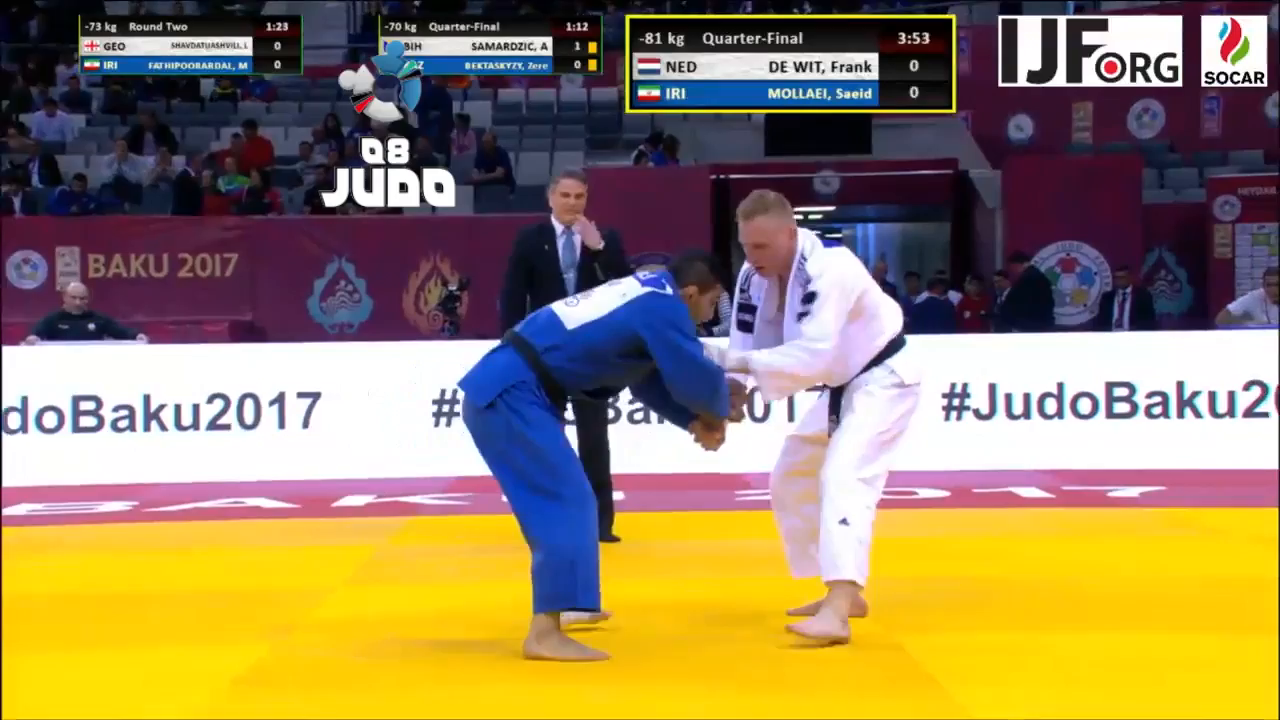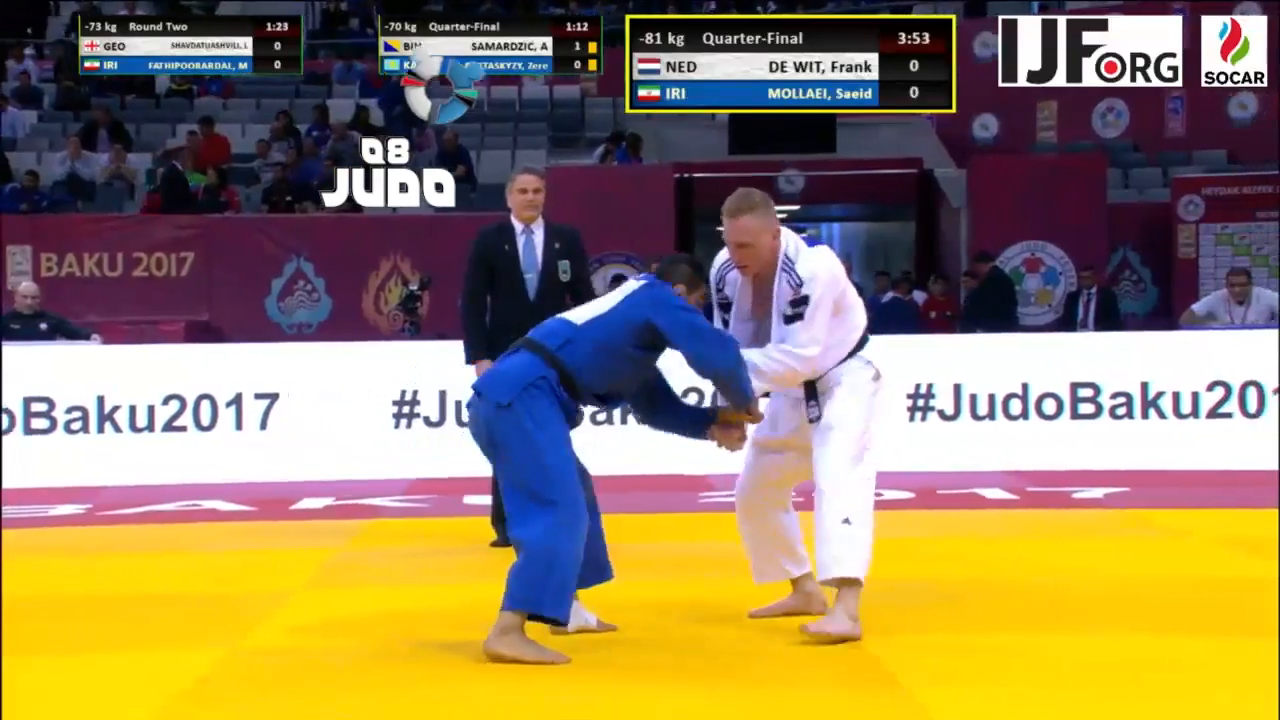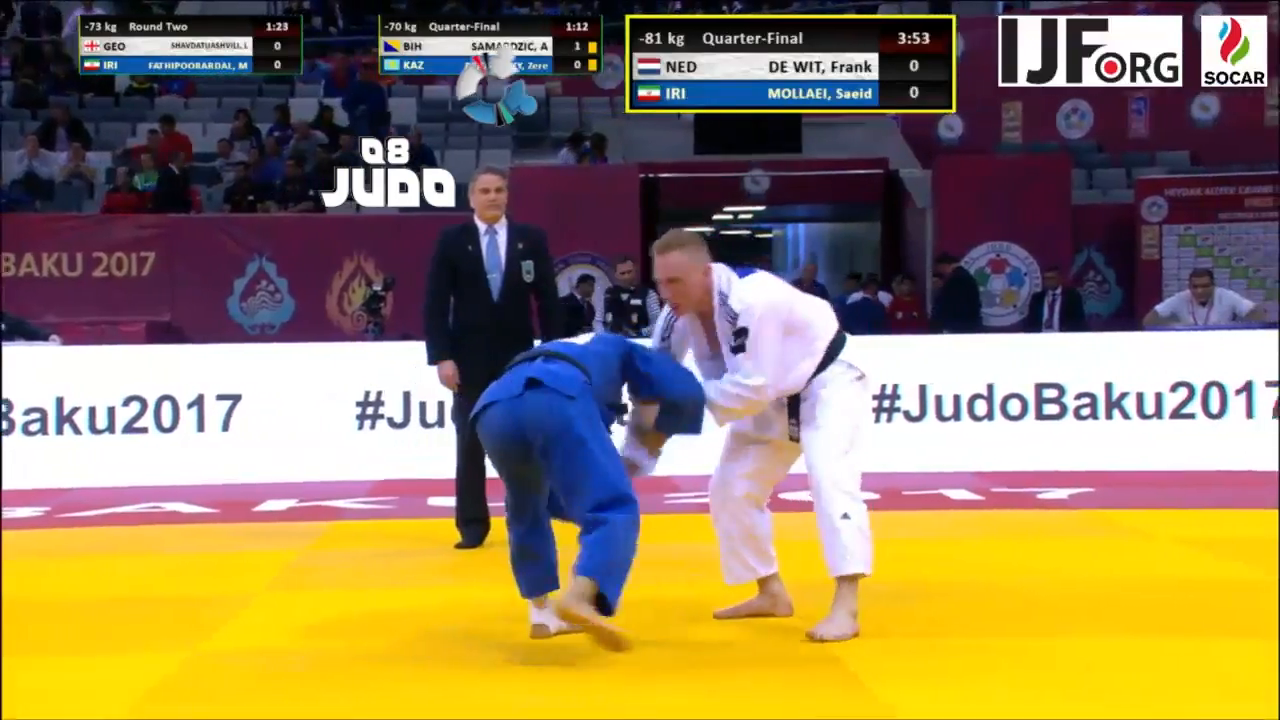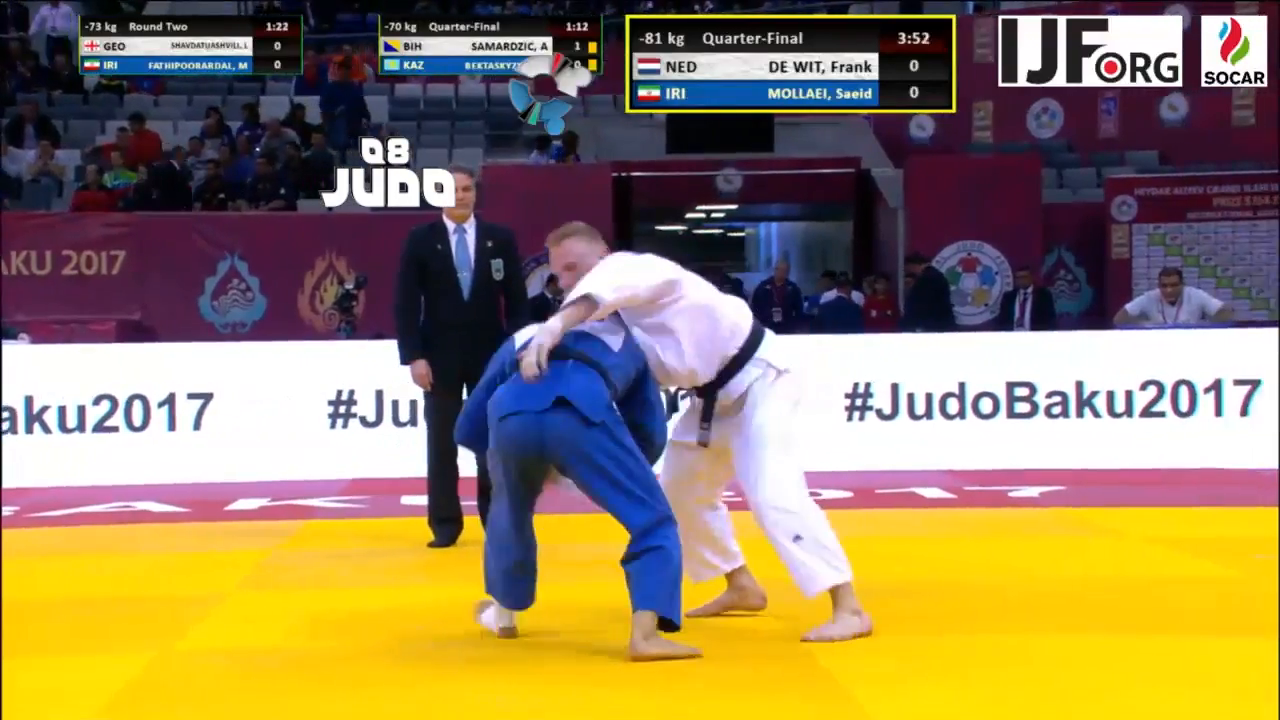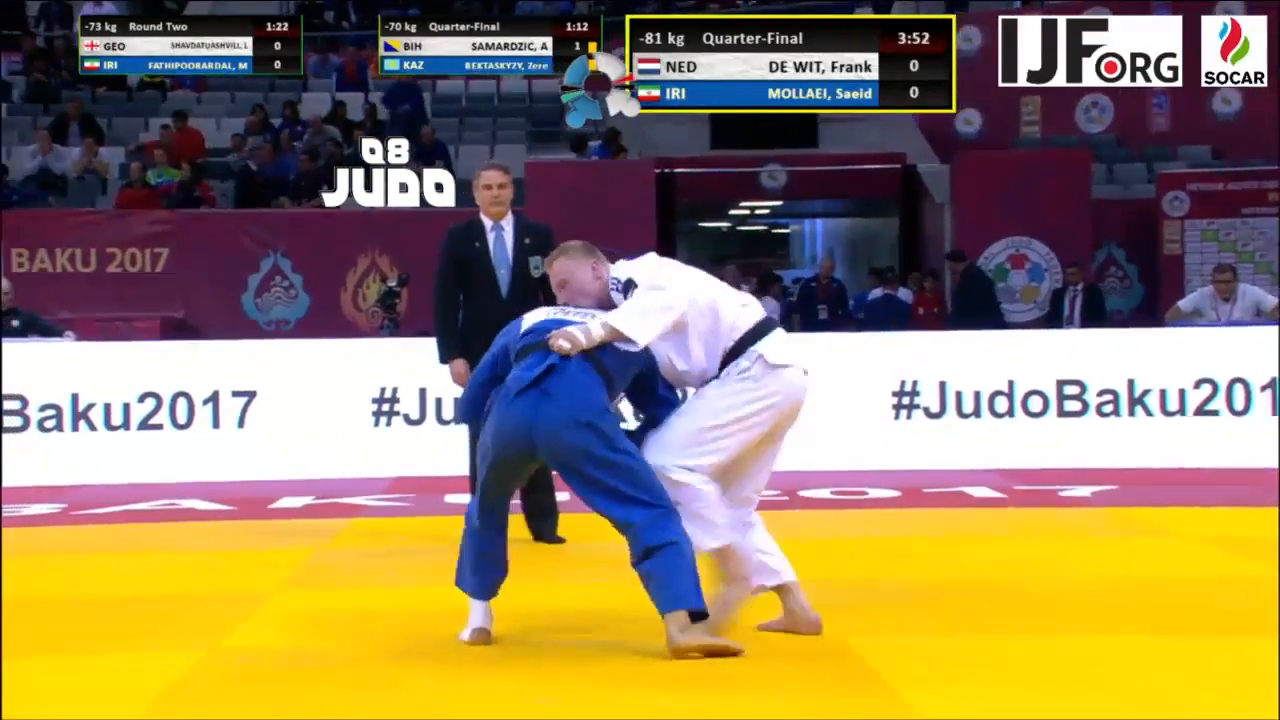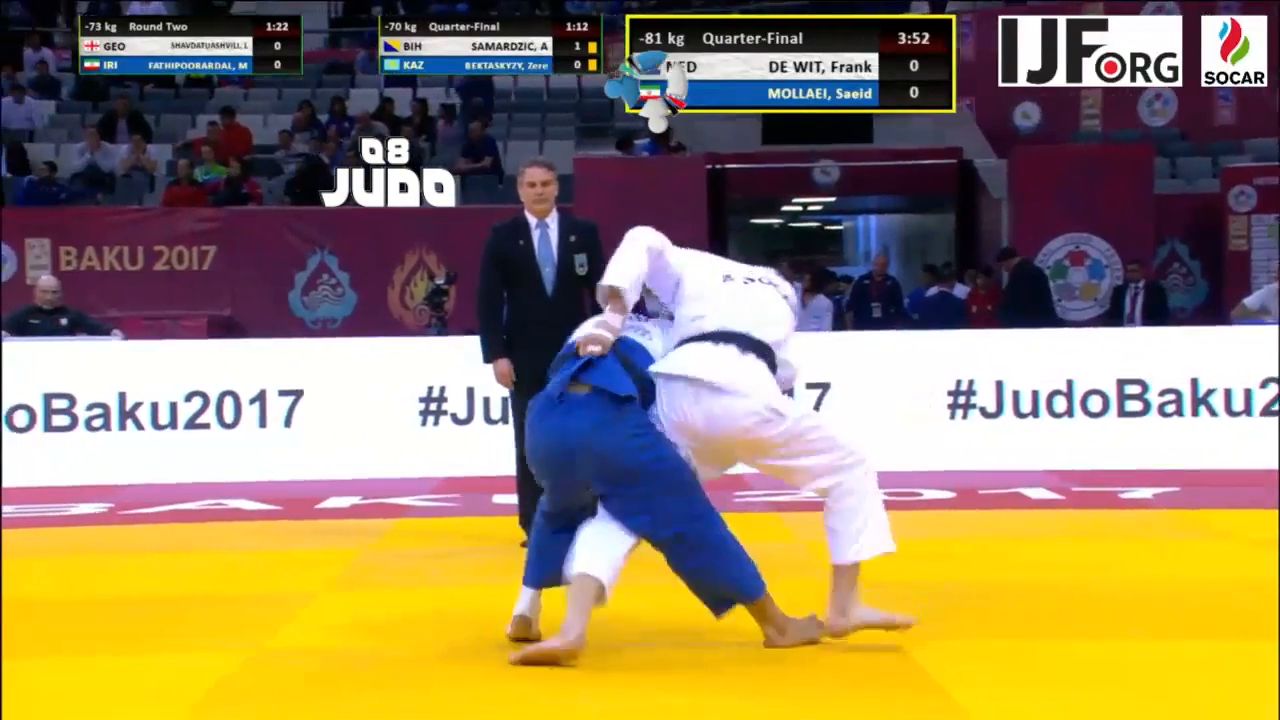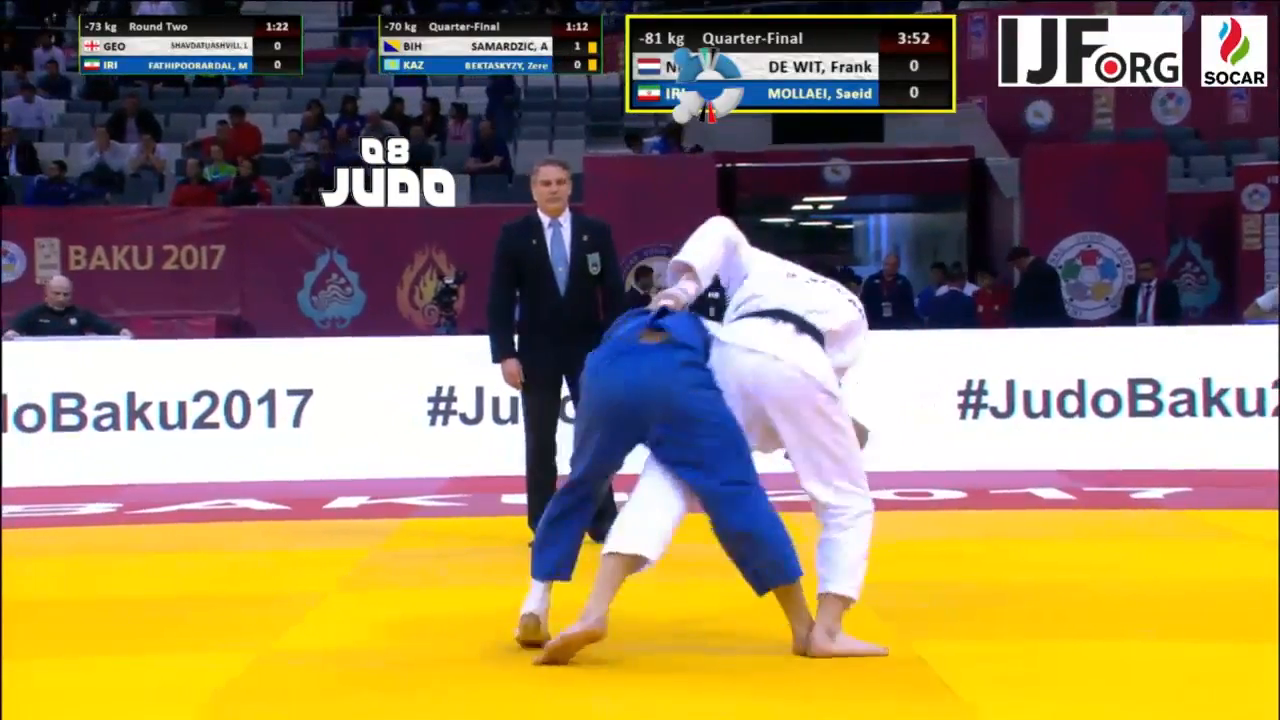
dt=0.3s
person 1, frame 1
left shoulder: (830, 270)
right shoulder: (755, 274)
left elbow: (811, 356)
right elbow: (744, 346)
left wrist: (734, 364)
left hip: (883, 381)
right hip: (843, 387)
left knee: (842, 475)
right knee: (791, 480)
left ankle: (840, 608)
right ankle: (845, 595)
person 1, frame 2
left shoulder: (813, 268)
right shoulder: (726, 270)
left elbow: (798, 356)
right elbow: (735, 344)
left hip: (844, 380)
right hip: (796, 389)
left knee: (837, 478)
right knee: (756, 493)
left ankle: (847, 609)
right ankle: (805, 592)
person 1, frame 3
left shoulder: (747, 299)
right shoulder: (675, 319)
left elbow: (752, 388)
left hip: (831, 381)
right hip: (779, 391)
left knee: (829, 473)
right knee: (733, 487)
left ankle: (846, 605)
right ankle: (771, 592)
person 1, frame 4
left shoulder: (624, 270)
right shoulder: (604, 313)
left elbow: (617, 280)
left wrist: (553, 328)
left hip: (758, 376)
right hip: (716, 391)
left knee: (772, 490)
right knee: (682, 489)
left ankle: (848, 607)
right ankle: (742, 586)
person 1, frame 5
left shoulder: (631, 274)
right shoulder: (628, 303)
left elbow: (664, 302)
left wrist: (593, 332)
left hip: (762, 369)
right hip: (775, 374)
left knee: (667, 463)
right knee: (732, 503)
left ankle: (734, 574)
right ankle: (797, 610)
person 1, frame 6
left shoulder: (691, 268)
right shoulder: (778, 292)
left elbow: (641, 244)
left wrist: (611, 318)
left hip: (681, 395)
right hip: (745, 401)
right knee: (848, 472)
right ankle: (844, 608)
person 1, frame 7
left shoulder: (759, 268)
right shoulder: (853, 312)
left elbow: (719, 233)
left wrist: (682, 289)
left hip: (733, 354)
right hip: (798, 371)
left knee: (667, 478)
right knee: (846, 502)
right ankle: (825, 632)
person 2, frame 1
left shoulder: (608, 240)
right shoulder: (529, 241)
right elbow: (511, 301)
left wrist: (599, 248)
left knee: (593, 438)
left ankle: (600, 520)
person 2, frame 2
left shoulder: (568, 239)
right shoulder: (488, 241)
left elbow: (586, 296)
right elbow: (472, 302)
right wrist: (479, 356)
right hip: (506, 355)
right ankle: (508, 524)
person 2, frame 3
left shoulder: (532, 239)
right shoulder: (451, 241)
left elbow: (548, 299)
right elbow: (435, 303)
right wrist: (442, 356)
left hip: (518, 355)
right hip: (469, 356)
right knee: (470, 442)
right ankle: (472, 525)
person 2, frame 4
left shoulder: (500, 238)
right shoulder: (420, 240)
left elbow: (516, 299)
right elbow: (406, 303)
right wrist: (413, 356)
left hip: (489, 354)
right hip: (440, 356)
right knee: (442, 441)
right ankle: (445, 524)
person 2, frame 5
left shoulder: (539, 235)
right shoulder: (458, 238)
left elbow: (554, 296)
right elbow: (445, 302)
right wrist: (453, 355)
right hip: (479, 354)
right knee: (483, 440)
left ankle: (542, 520)
person 2, frame 6
left shoulder: (584, 232)
right shoulder: (502, 237)
right elbow: (489, 301)
right wrist: (497, 354)
right hip: (525, 354)
right knee: (529, 440)
right ankle: (535, 524)
person 2, frame 7
left shoulder: (597, 232)
right shoulder: (514, 236)
left elbow: (614, 294)
right elbow: (500, 301)
right wrist: (506, 353)
left hip: (589, 350)
right hip: (537, 352)
right knee: (540, 440)
left ankle: (601, 520)
right ankle: (545, 524)
person 3, frame 1
left shoulder: (639, 295)
right shoulder: (662, 306)
left elbow: (652, 379)
right elbow: (694, 382)
left wrist: (694, 421)
right wrist: (724, 406)
left hip: (502, 389)
right hip: (506, 396)
left knee: (563, 497)
right knee: (566, 502)
left ankle: (567, 603)
right ankle: (542, 633)
person 3, frame 2
left shoulder: (629, 314)
right shoulder: (658, 298)
left elbow: (655, 407)
right elbow: (718, 354)
left wrist: (711, 424)
right wrist: (742, 403)
left hip: (501, 396)
right hip: (520, 398)
left knee: (572, 496)
right knee: (557, 511)
left ankle: (568, 609)
right ankle: (506, 633)
person 3, frame 3
right shoulder: (614, 346)
right elbow: (682, 390)
left wrist: (614, 471)
right wrist: (657, 433)
left hip: (495, 410)
right hip: (559, 400)
left knee: (526, 511)
right knee: (617, 510)
left ankle: (542, 613)
right ankle: (578, 597)
person 3, frame 4
left shoulder: (519, 342)
right shoulder: (622, 340)
left elbow: (467, 430)
right elbow: (651, 434)
right wrist: (613, 476)
left hip: (513, 412)
right hip: (581, 414)
left knee: (511, 513)
right knee: (653, 521)
left ankle: (503, 613)
right ankle: (645, 634)
person 3, frame 5
left shoulder: (523, 325)
left elbow: (472, 402)
right elbow: (667, 420)
left hip: (512, 409)
right hip: (577, 415)
left knee: (488, 506)
right knee: (653, 520)
left ankle: (480, 622)
right ankle: (681, 629)
person 3, frame 6
left shoulder: (590, 329)
left hip: (545, 428)
right hip: (612, 423)
left knee: (560, 511)
right knee: (684, 525)
left ankle: (526, 613)
right ankle: (779, 627)
person 3, frame 7
left shoulder: (620, 333)
left hip: (612, 372)
right hip: (679, 375)
left knee: (574, 493)
right knee: (739, 496)
left ankle: (535, 611)
right ankle: (803, 627)
